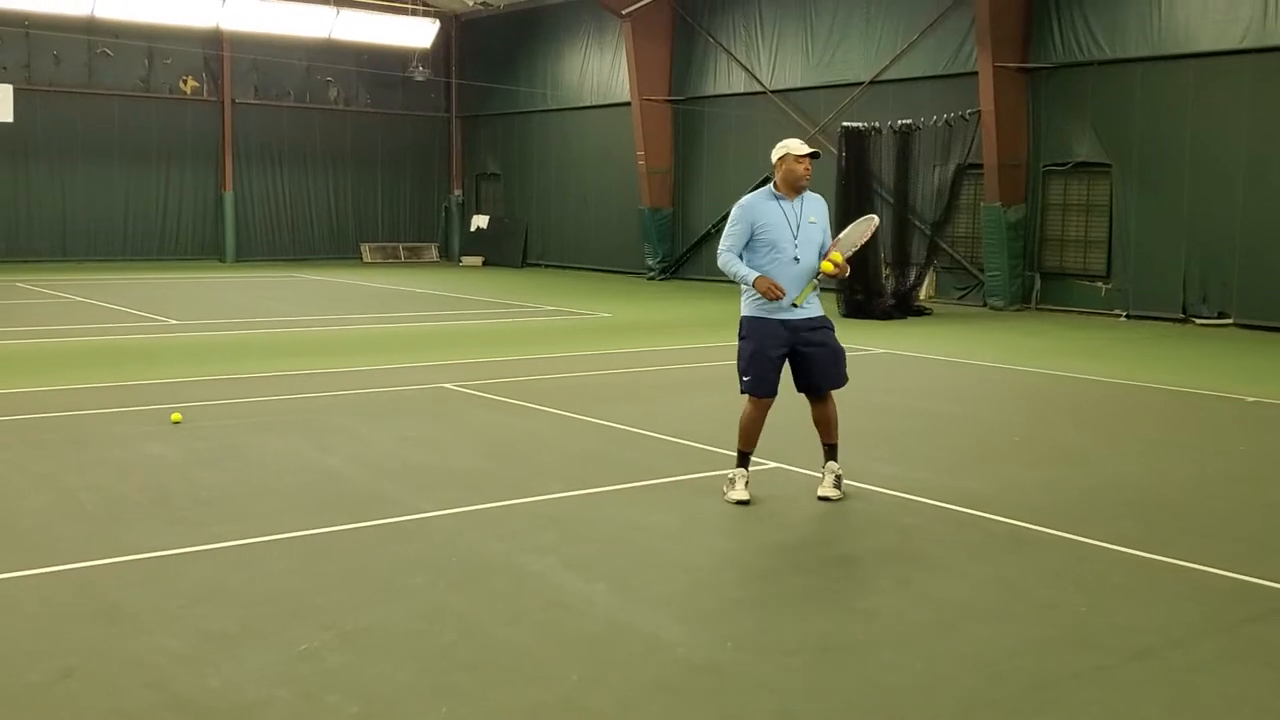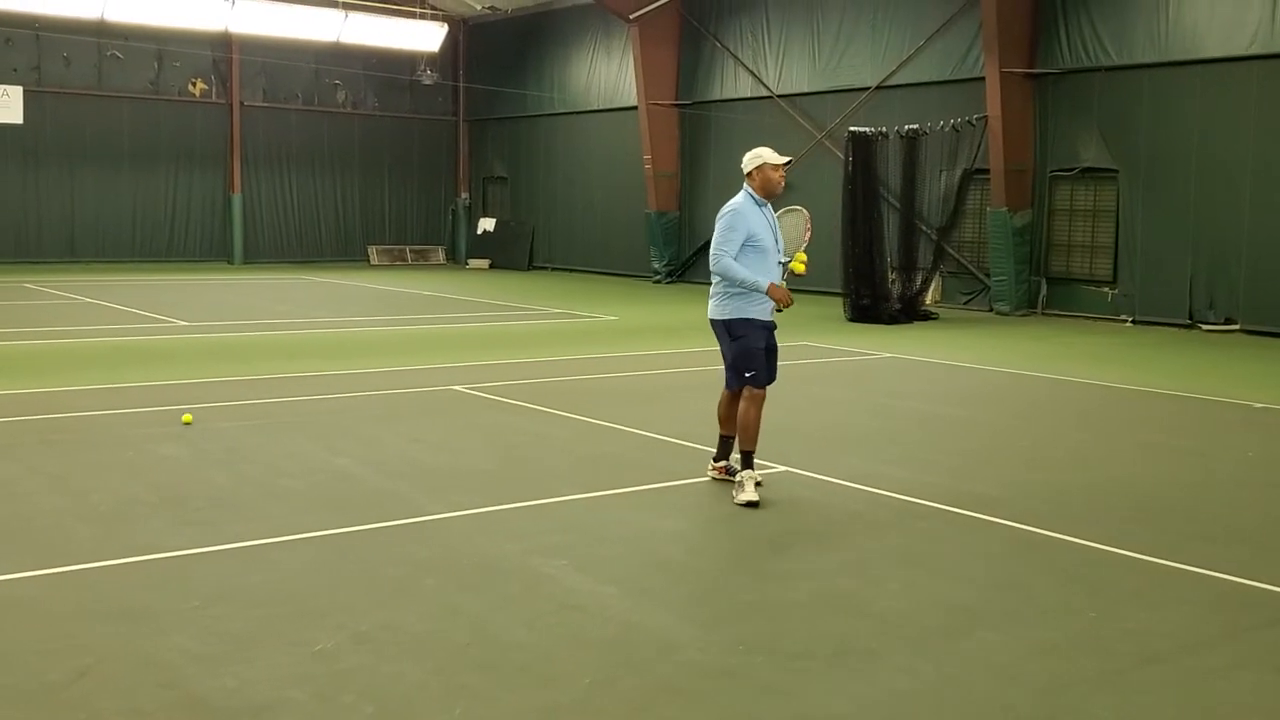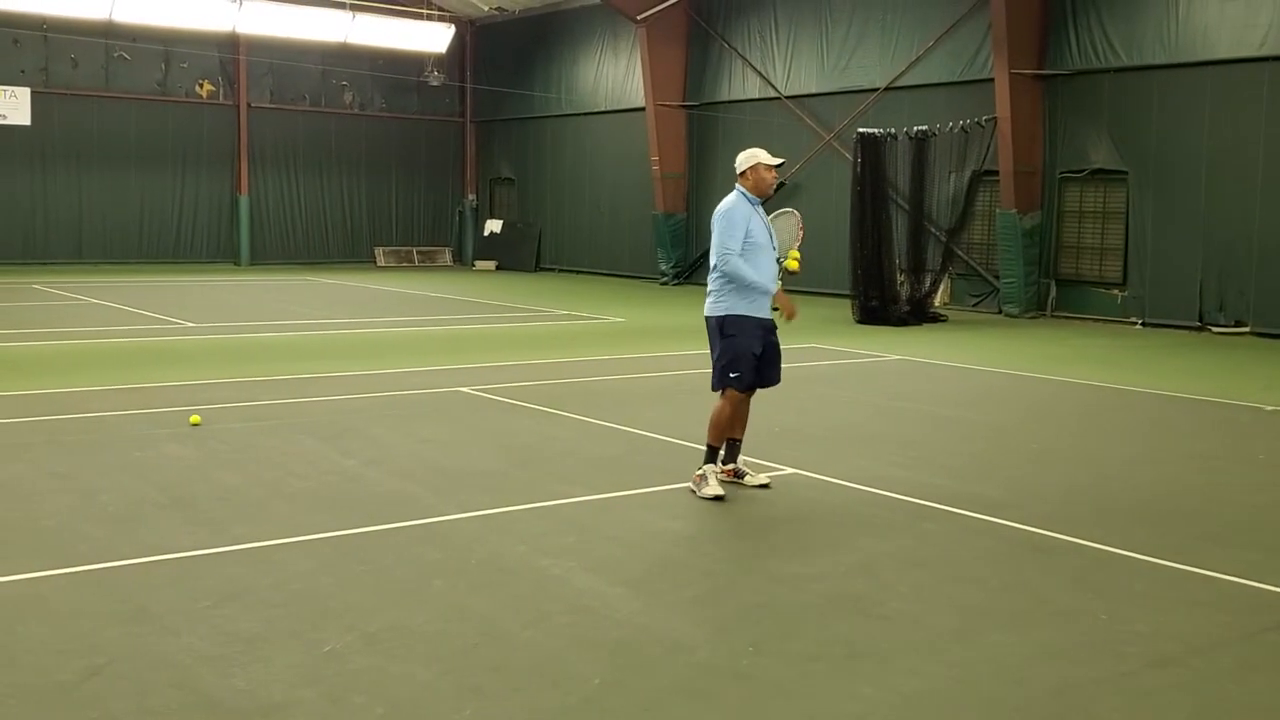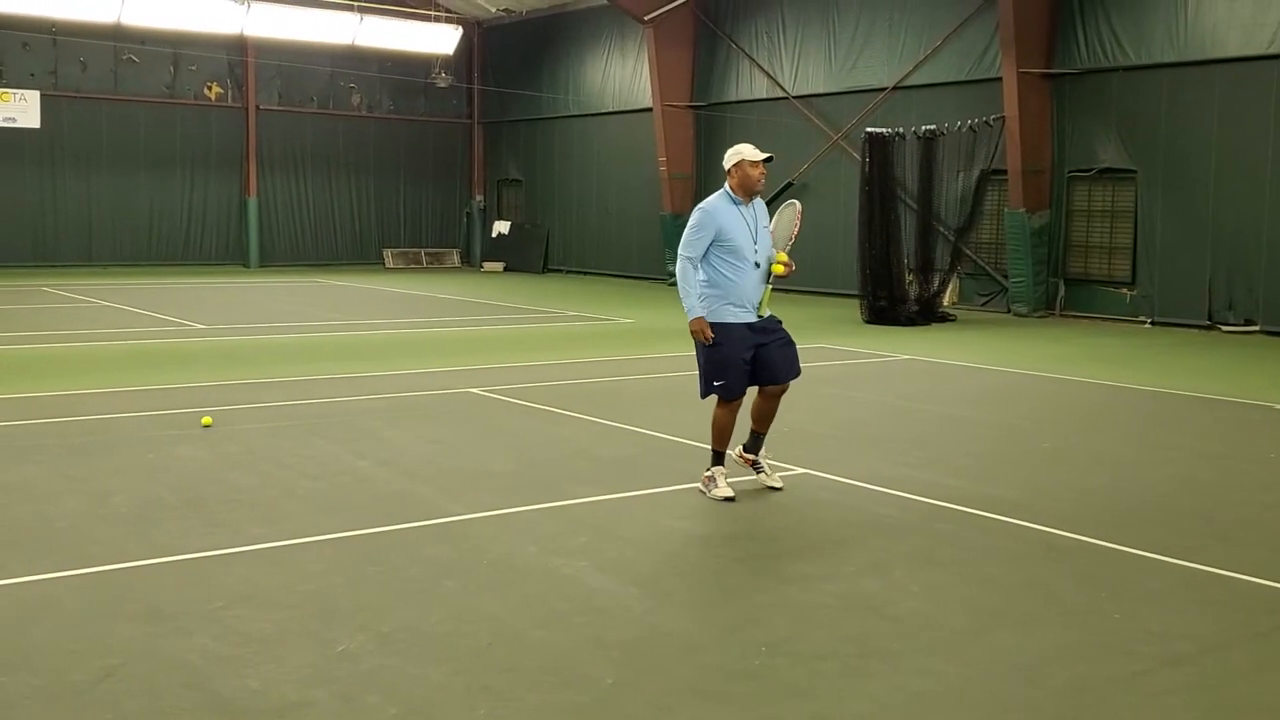
dt=1s
person 1, frame 1
left shoulder: (818, 205)
right shoulder: (750, 207)
left elbow: (827, 250)
right elbow: (725, 256)
left wrist: (838, 265)
right wrist: (754, 279)
left hip: (810, 317)
right hip: (762, 318)
left knee: (821, 393)
right knee: (759, 399)
left ankle: (831, 466)
right ankle: (740, 471)
person 1, frame 2
left shoulder: (765, 209)
right shoulder: (738, 211)
right elbow: (719, 261)
left wrist: (789, 264)
right wrist: (767, 286)
left hip: (757, 315)
right hip: (737, 316)
left knee: (739, 388)
right knee: (754, 390)
left ankle: (721, 461)
right ankle: (746, 474)
person 1, frame 3
left shoulder: (754, 209)
right shoulder: (732, 209)
right elbow: (727, 262)
left wrist: (775, 283)
right wrist: (774, 291)
left hip: (756, 315)
right hip: (733, 316)
left knee: (746, 390)
right knee: (733, 392)
left ankle: (730, 464)
right ankle: (706, 469)
person 1, frame 4
left shoulder: (760, 208)
right shoulder: (710, 211)
right elbow: (685, 262)
left wrist: (780, 264)
right wrist: (694, 313)
left hip: (760, 318)
right hip: (722, 322)
left knee: (777, 384)
right knee: (731, 398)
left ankle: (752, 451)
right ankle: (714, 471)
